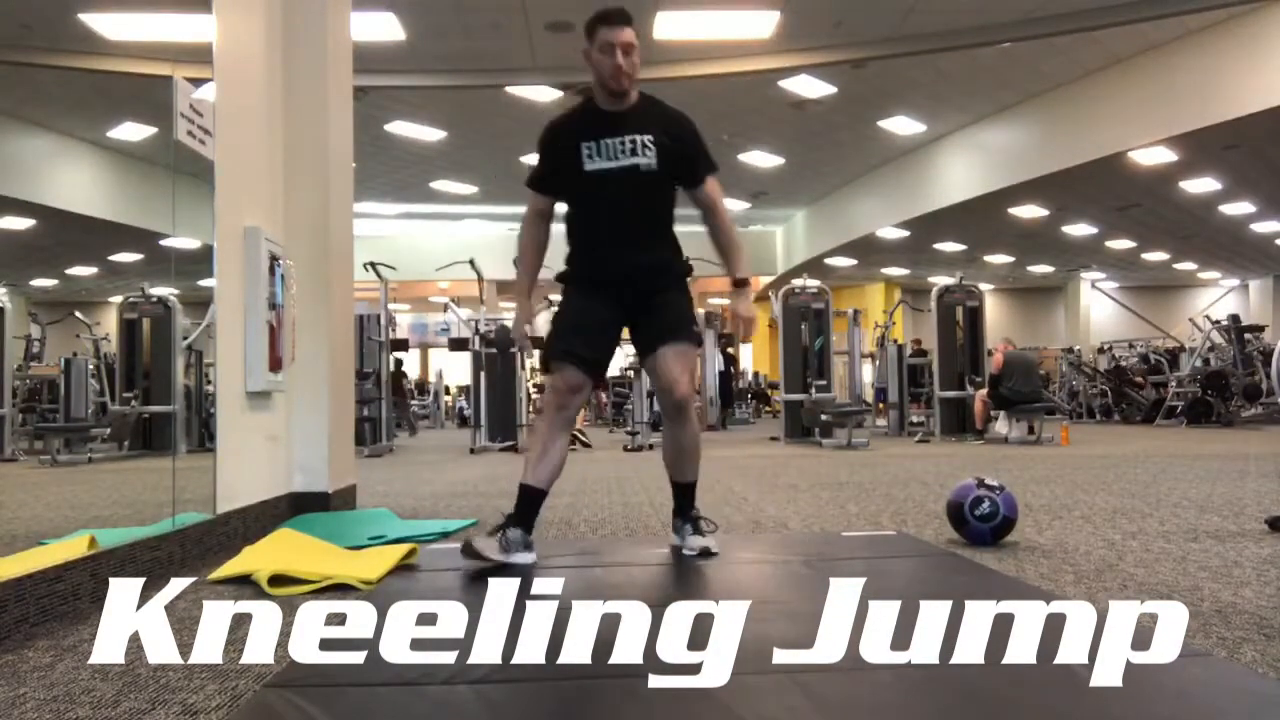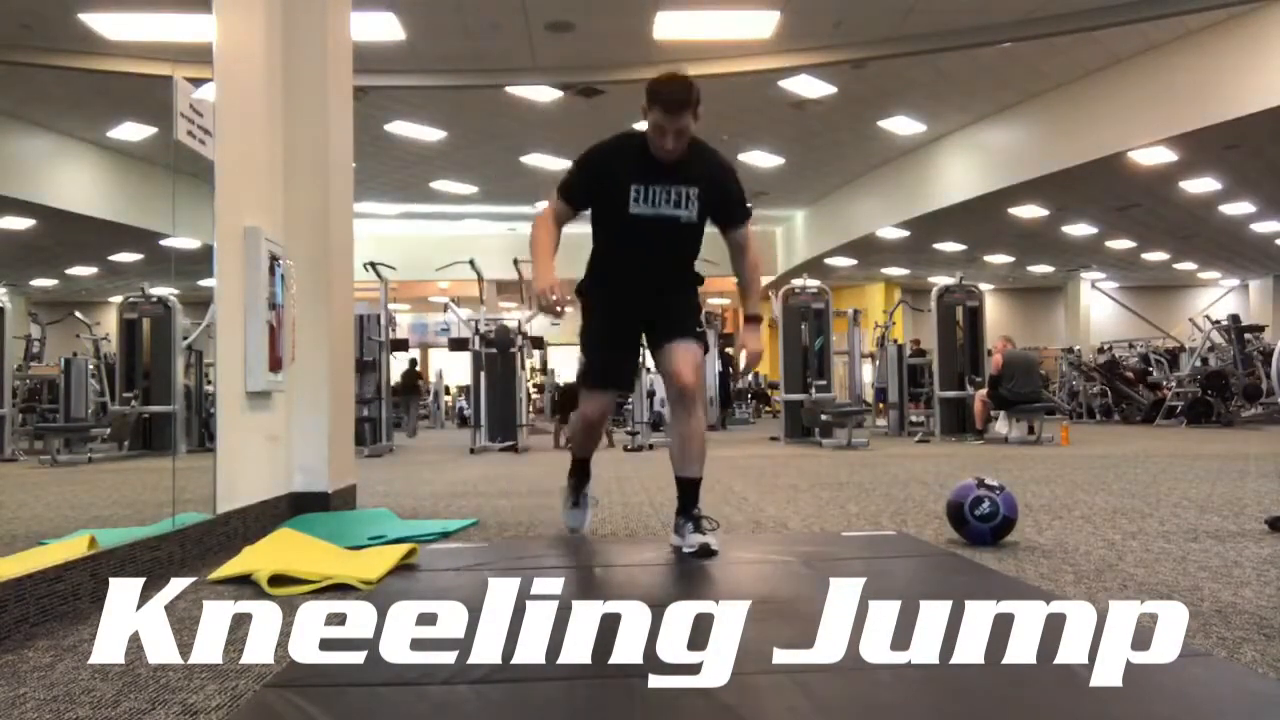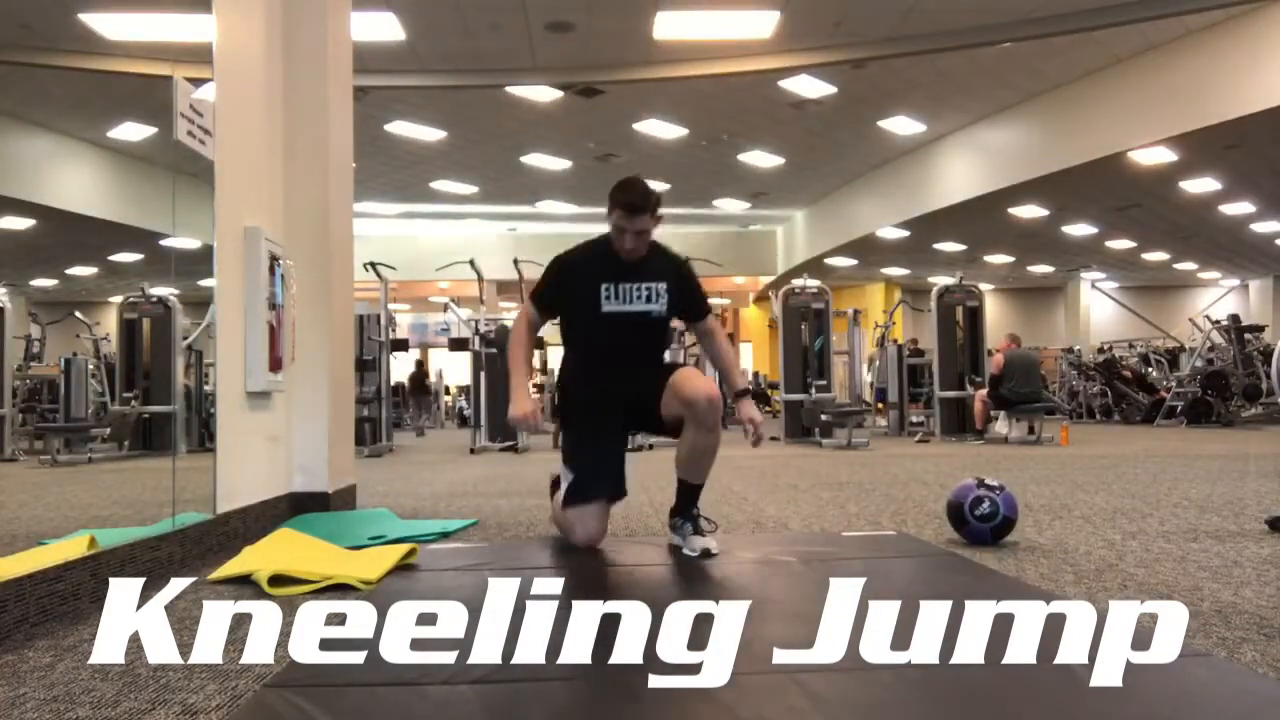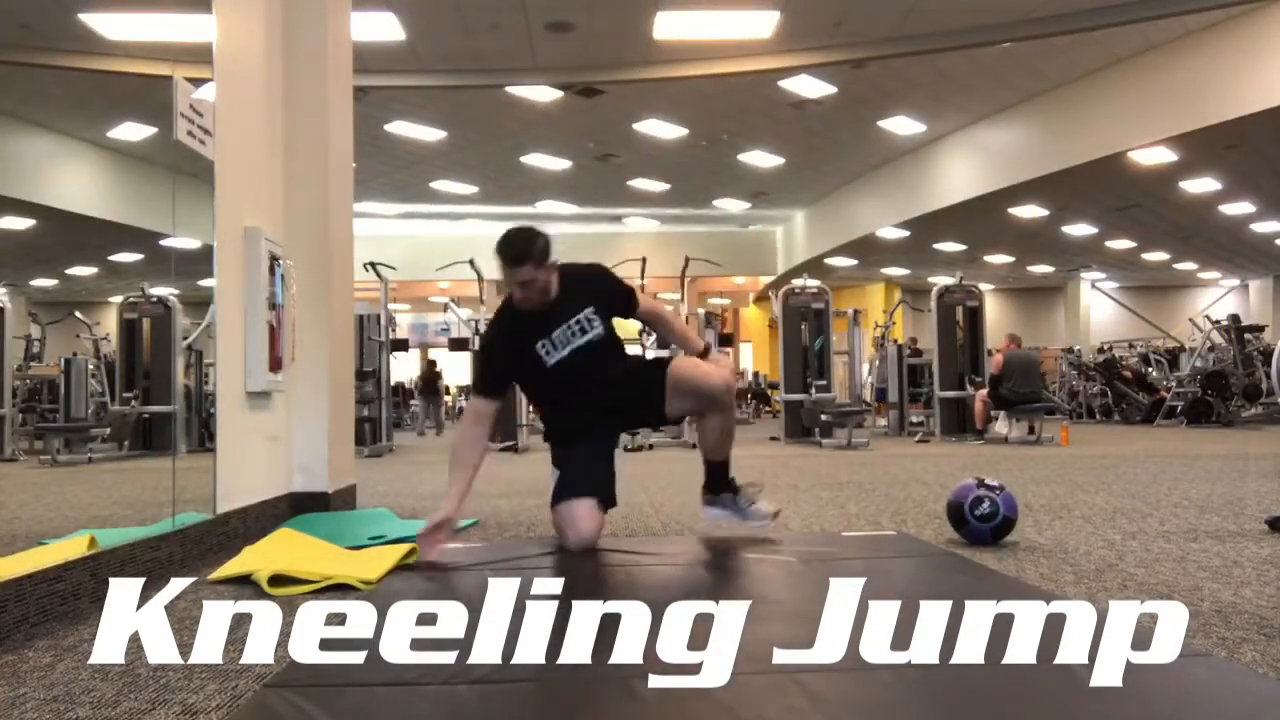
dt=0.5s
person 1, frame 1
left shoulder: (672, 125)
right shoulder: (564, 133)
left elbow: (713, 206)
right elbow: (538, 216)
left wrist: (739, 283)
right wrist: (525, 298)
left hip: (661, 283)
right hip: (591, 285)
left knee: (678, 396)
right knee: (562, 397)
left ankle: (686, 517)
right ankle: (519, 529)
person 1, frame 2
left shoulder: (714, 171)
right shoulder: (606, 159)
left elbow: (741, 246)
right elbow: (551, 217)
left wrist: (753, 320)
right wrist: (543, 270)
left hip: (674, 294)
right hip: (611, 292)
left knee: (686, 384)
right knee: (595, 409)
left ankle: (687, 515)
right ankle: (579, 479)
person 1, frame 3
left shoulder: (673, 270)
right shoulder: (573, 266)
left elbow: (709, 333)
right elbow: (525, 324)
left wrist: (742, 397)
right wrist: (520, 394)
left hip: (650, 382)
right hip: (589, 399)
left knee: (706, 397)
right knee: (584, 533)
left ankle: (685, 516)
right ankle: (563, 493)
person 1, frame 4
left shoulder: (591, 281)
right shoulder: (503, 336)
left elbow: (651, 313)
right elbow: (477, 419)
left wrist: (704, 354)
right wrist: (452, 503)
right hip: (575, 423)
left knee: (717, 384)
right knee: (580, 537)
left ankle: (719, 491)
right ankle: (570, 494)
